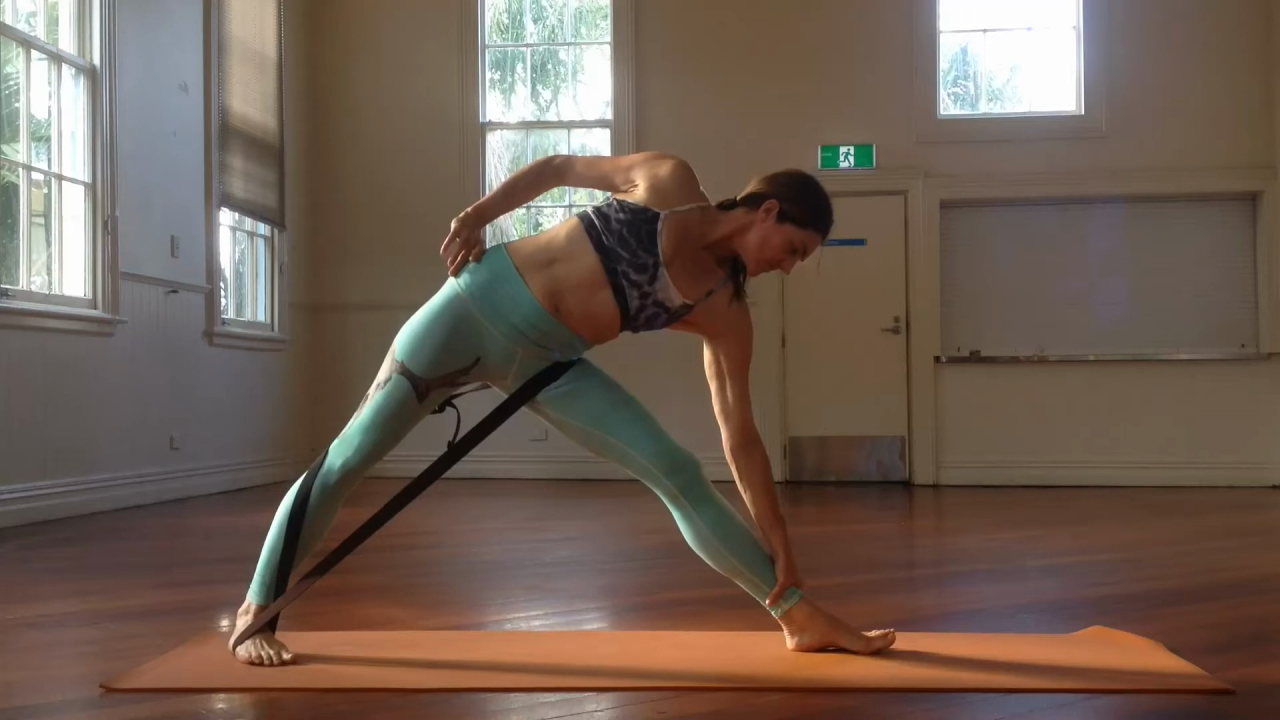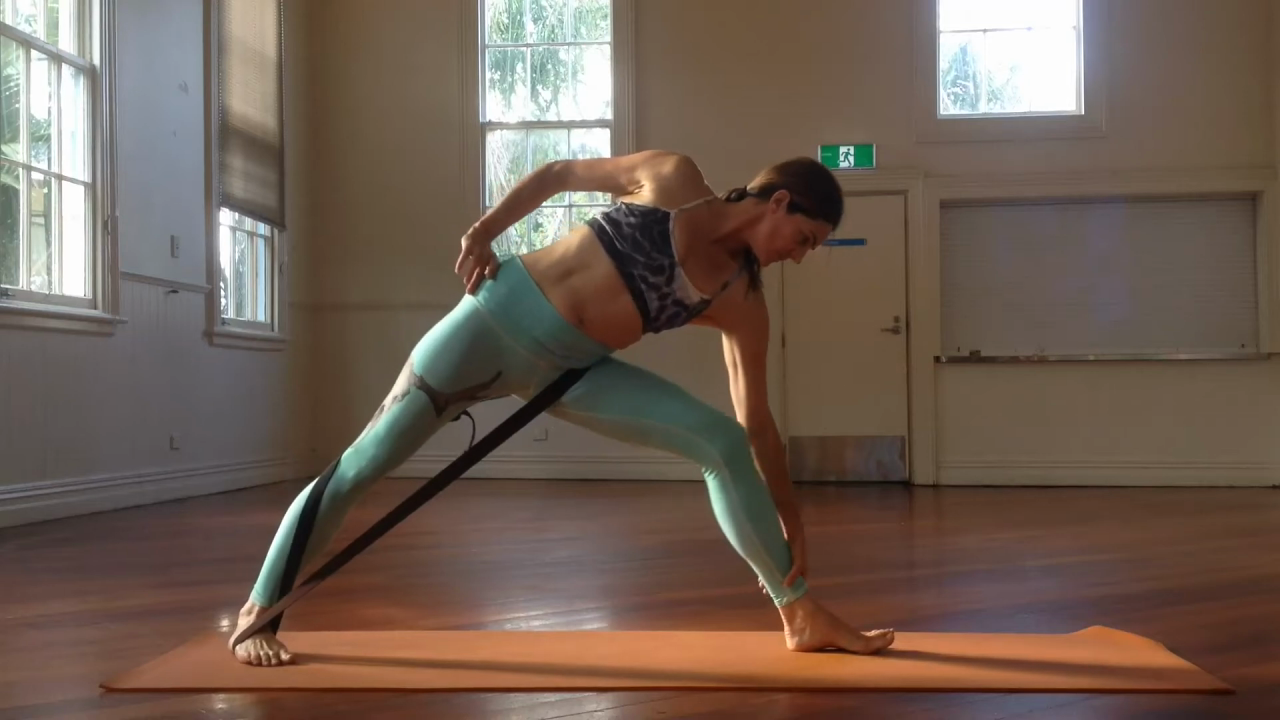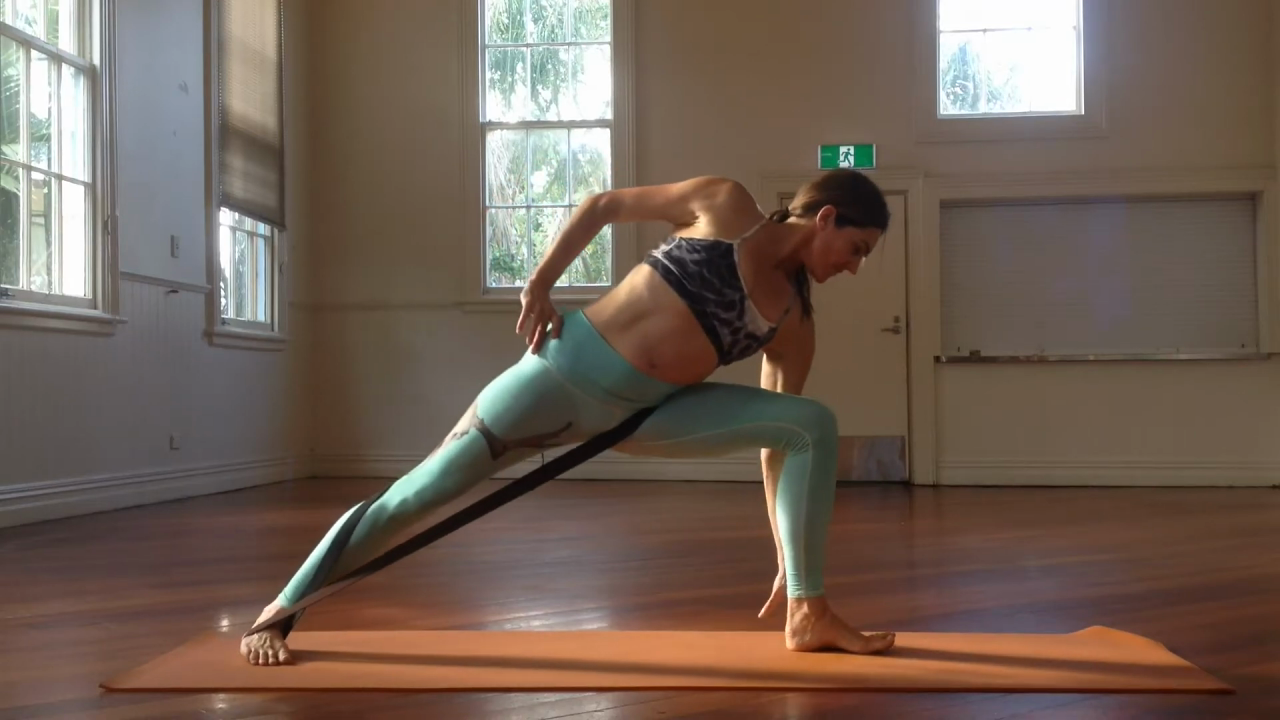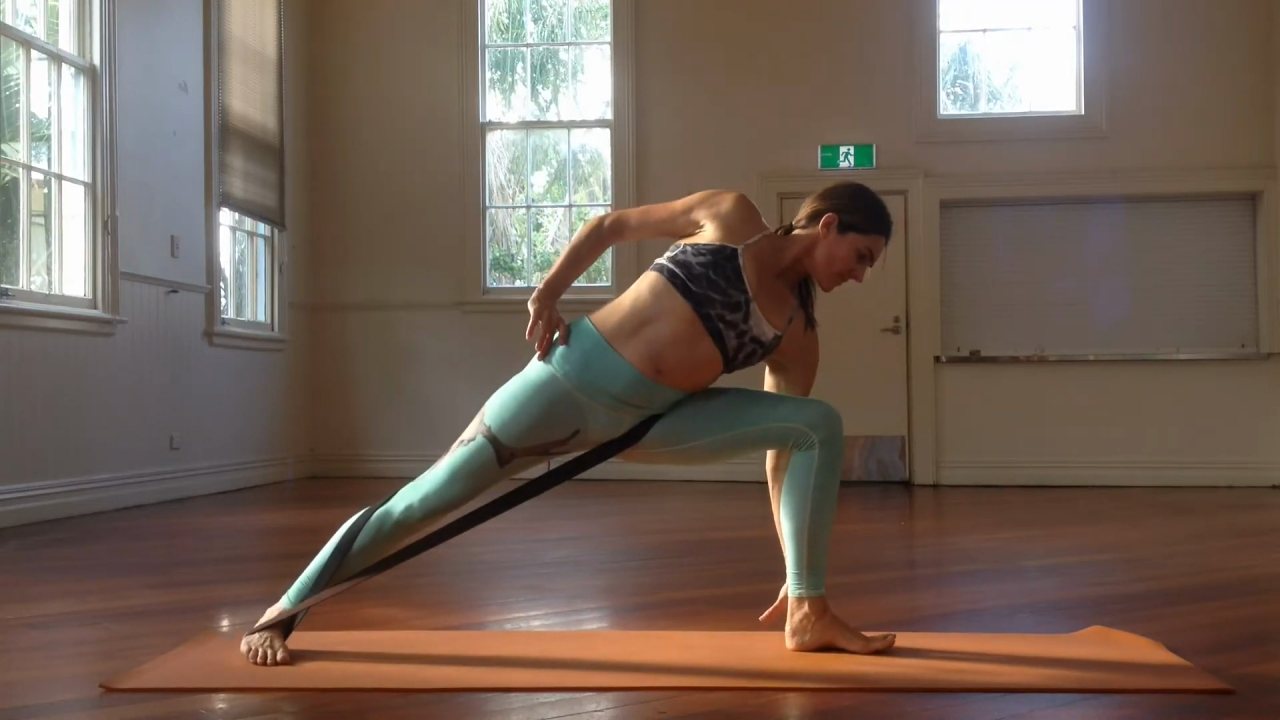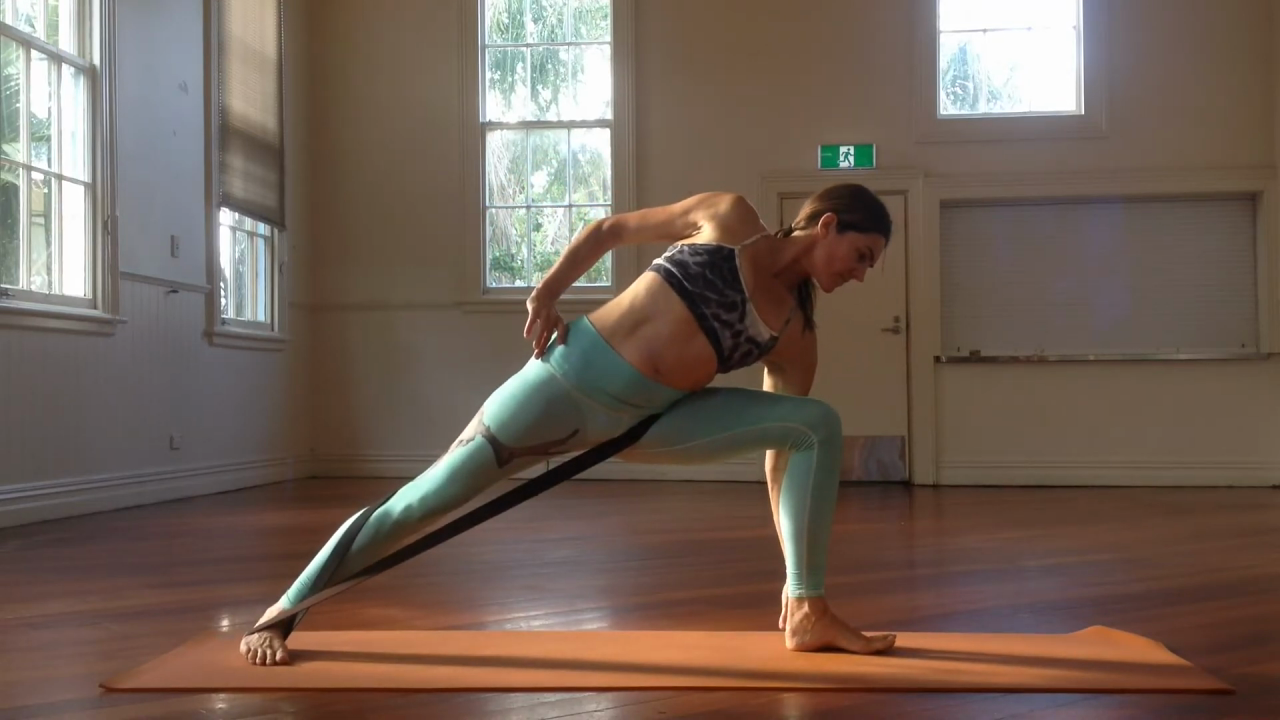
dt=1s
person 1, frame 1
left shoulder: (724, 311)
right shoulder: (668, 181)
left elbow: (740, 436)
right elbow: (558, 168)
left wrist: (779, 543)
right wrist: (476, 216)
left hip: (545, 360)
right hip: (475, 305)
left knee: (678, 473)
right knee: (347, 459)
left ankle: (799, 617)
right ankle: (255, 611)
person 1, frame 2
left shoulder: (741, 304)
right shoulder: (675, 178)
left elbow: (756, 423)
right elbow: (559, 173)
left wrist: (791, 523)
right wrist: (484, 230)
left hip: (568, 368)
right hip: (495, 318)
left knee: (723, 442)
right knee: (359, 469)
left ankle: (800, 613)
right ankle: (257, 613)
person 1, frame 3
left shoulder: (793, 325)
right shoulder: (726, 205)
left elbow: (777, 440)
right elbow: (602, 205)
left wrist: (788, 558)
right wrist: (538, 285)
left hip: (639, 414)
right hip: (565, 369)
left knee: (814, 425)
right knee: (410, 498)
left ankle: (808, 615)
right ankle: (279, 611)
person 1, frame 4
left shoulder: (797, 337)
right shoulder: (731, 214)
left elbow: (782, 450)
right elbow: (611, 225)
left wrist: (794, 569)
right wrist: (547, 293)
left hip: (646, 421)
right hip: (571, 376)
left knee: (819, 425)
right knee: (424, 502)
left ankle: (809, 611)
right ankle: (282, 611)
person 1, frame 5
left shoulder: (795, 337)
right shoulder: (729, 217)
left elbow: (782, 453)
right elbow: (609, 229)
left wrist: (795, 570)
right wrist: (545, 294)
left hip: (644, 422)
right hip: (569, 374)
left knee: (818, 425)
right knee: (423, 502)
left ankle: (809, 612)
right ankle: (281, 611)
